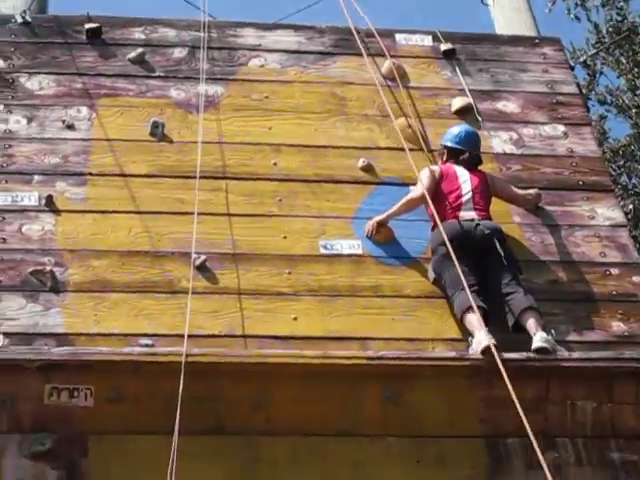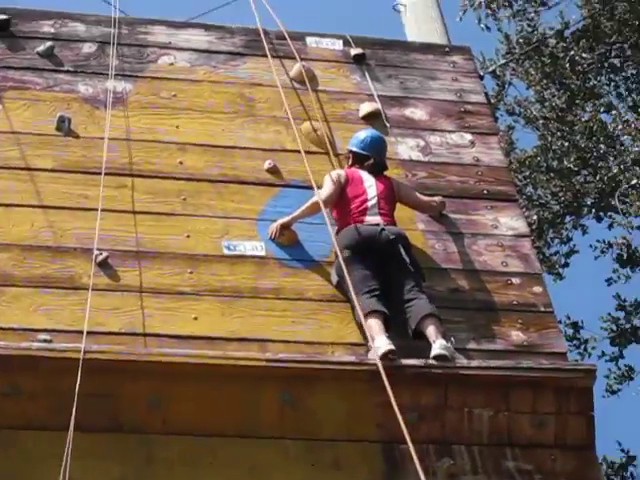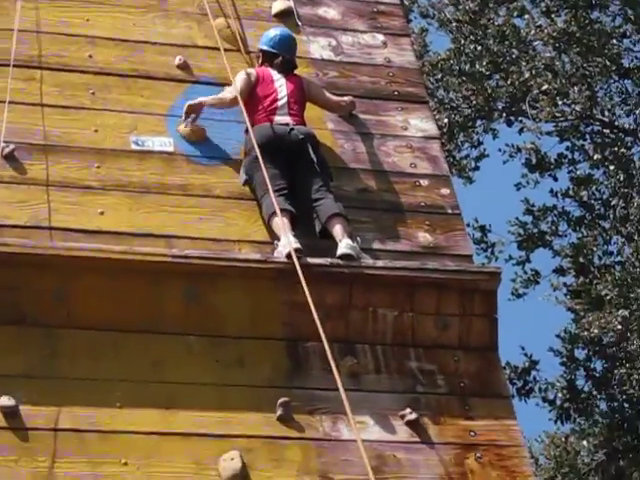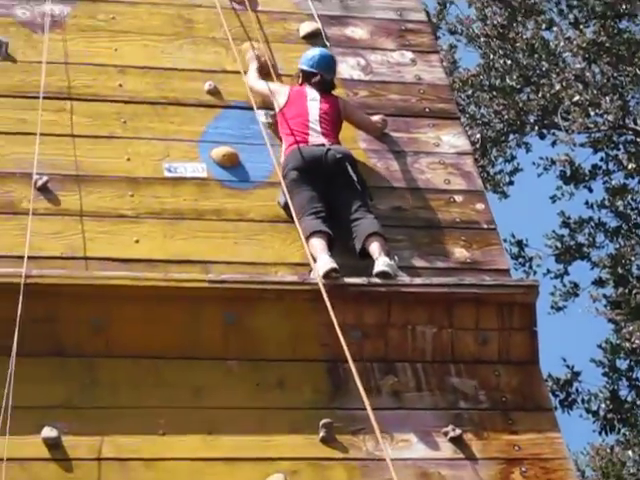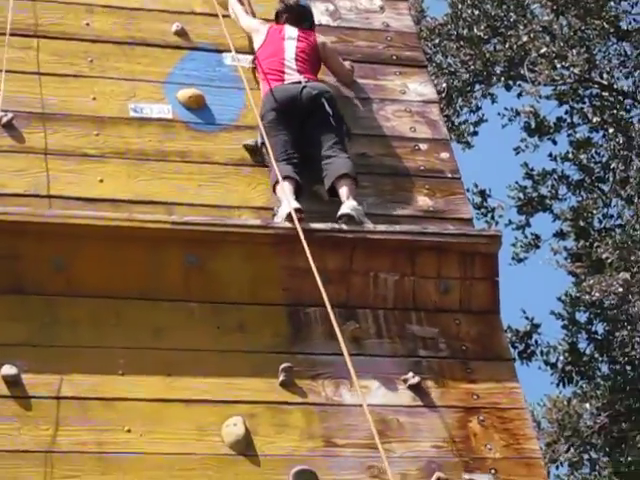
dt=0.4s
person 1, frame 1
left shoulder: (433, 172)
right shoulder: (485, 177)
left elbow: (418, 196)
right elbow: (526, 199)
left wrist: (385, 217)
right wrist: (534, 195)
left hip: (450, 234)
right hip: (488, 231)
left knee: (462, 288)
right knee: (509, 285)
left ankle: (480, 334)
right ankle: (538, 332)
person 1, frame 2
left shoulder: (339, 175)
right shoulder: (391, 183)
left elbow: (323, 200)
right elbow: (431, 206)
left wrist: (290, 219)
right wrist: (438, 202)
left hip: (355, 237)
right hip: (393, 237)
left knee: (366, 293)
right knee: (412, 292)
left ankle: (380, 339)
right ankle: (438, 340)
person 1, frame 3
left shoulder: (250, 75)
right shoulder: (302, 82)
left elbow: (229, 98)
right elbow: (341, 106)
left wrist: (199, 101)
right wrist: (347, 101)
left hip: (264, 136)
right hip: (301, 136)
left knee: (273, 192)
right knee: (320, 191)
left ankle: (287, 238)
right ankle: (345, 239)
person 1, frame 4
left shoulder: (282, 92)
right shoulder: (338, 102)
left elbow: (252, 80)
right elbow: (376, 128)
left wrist: (254, 64)
right wrist: (379, 120)
left hip: (300, 158)
right hip: (337, 156)
left knee: (310, 214)
right knee: (358, 212)
left ankle: (323, 258)
right ankle: (382, 258)
person 1, frame 5
left shoulder: (262, 30)
right shoulder: (318, 40)
right elbow: (347, 77)
right wrist: (349, 67)
left hip: (277, 97)
right hip: (315, 93)
left knee: (284, 159)
right knee: (333, 152)
left ankle: (289, 201)
right ankle: (349, 201)
